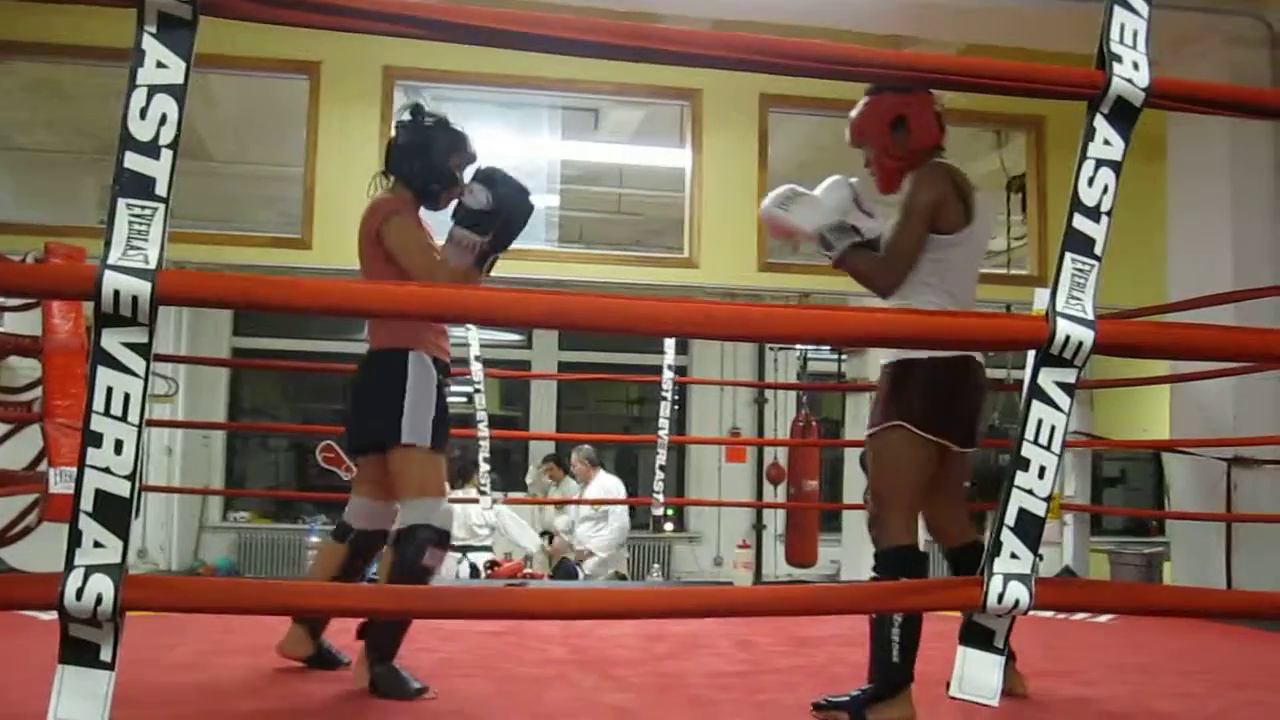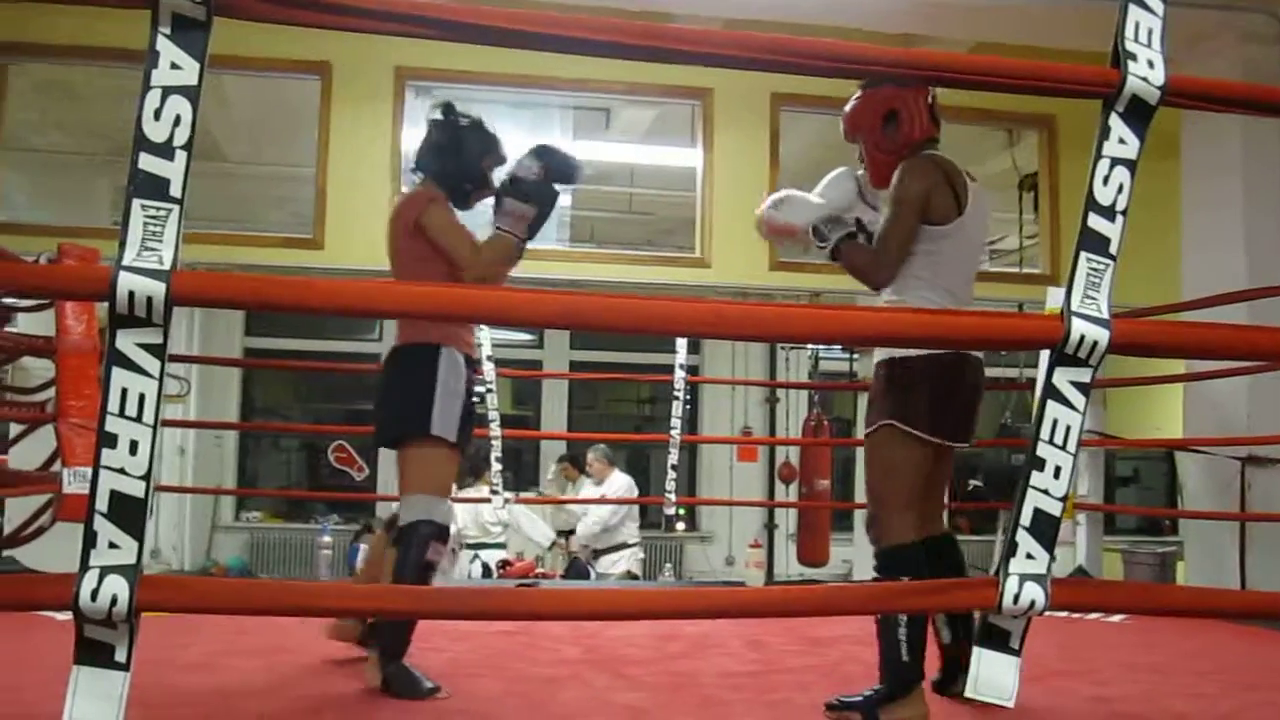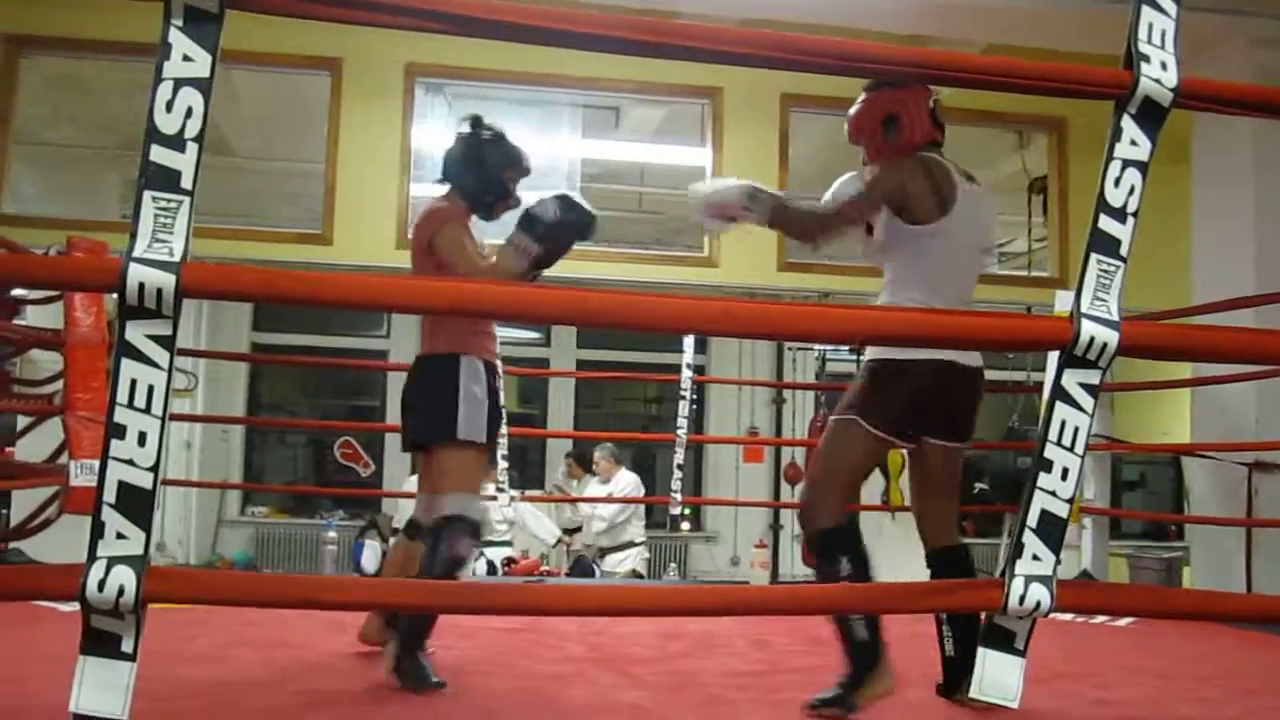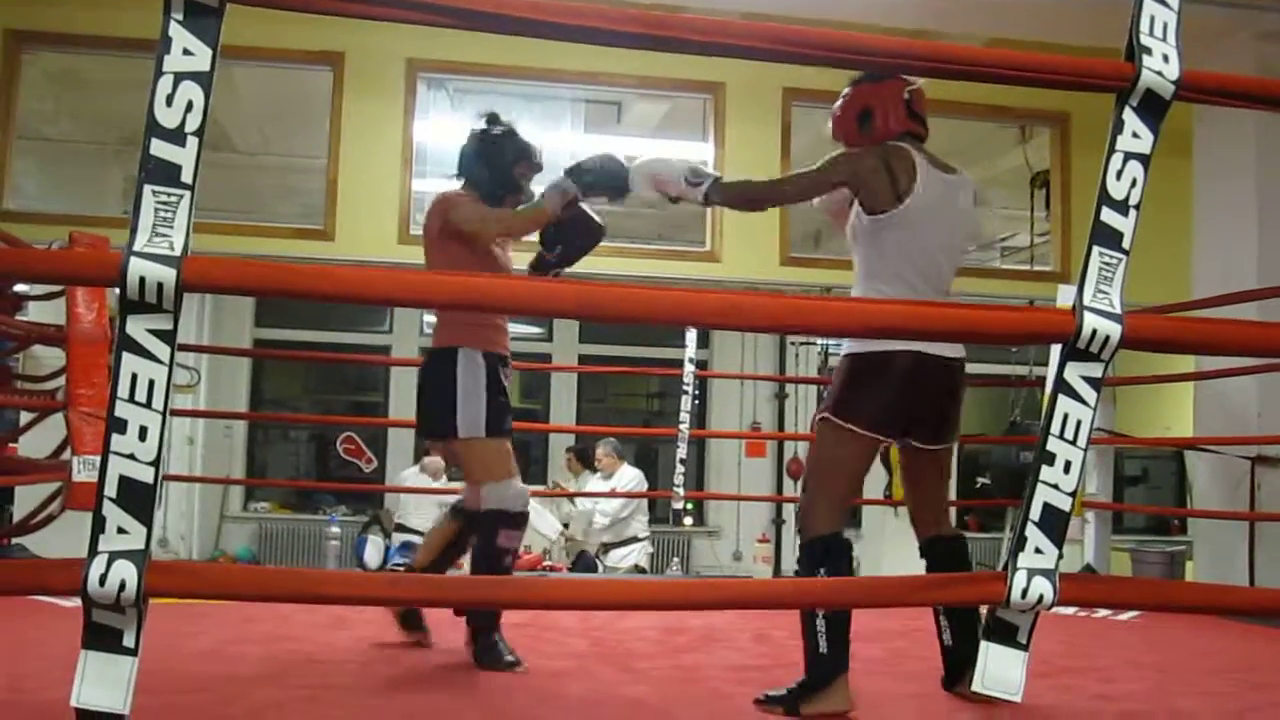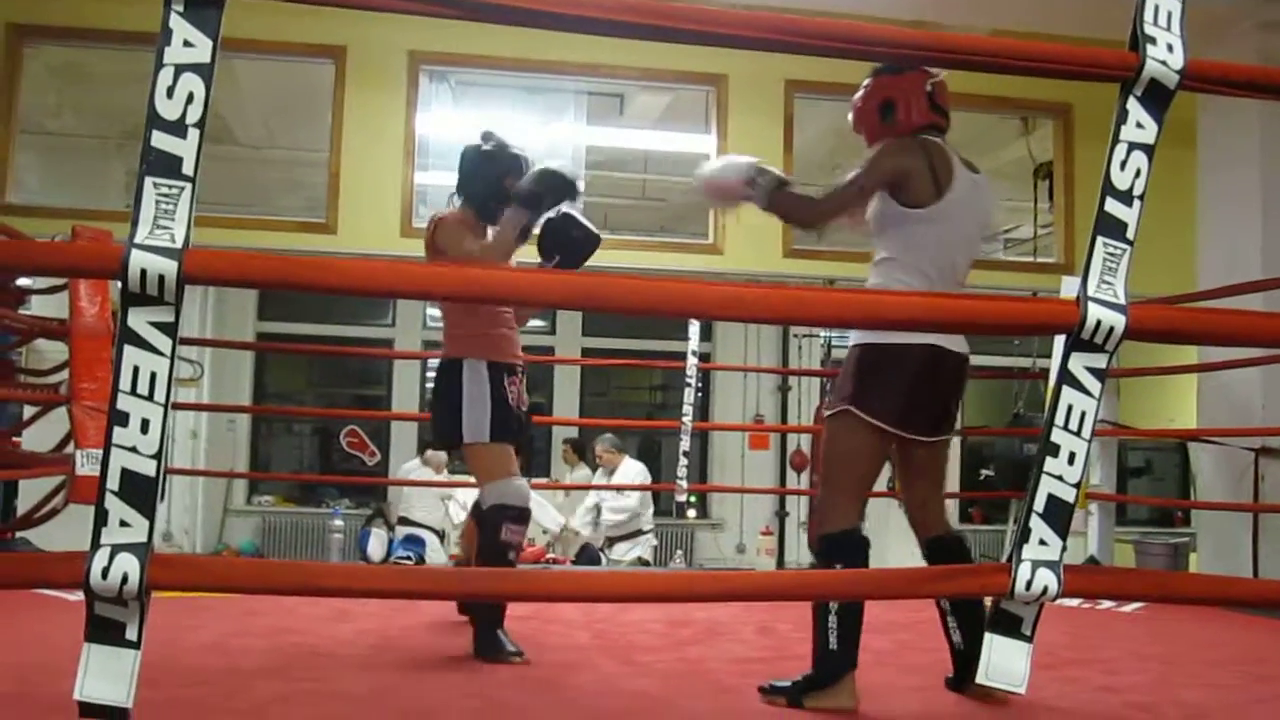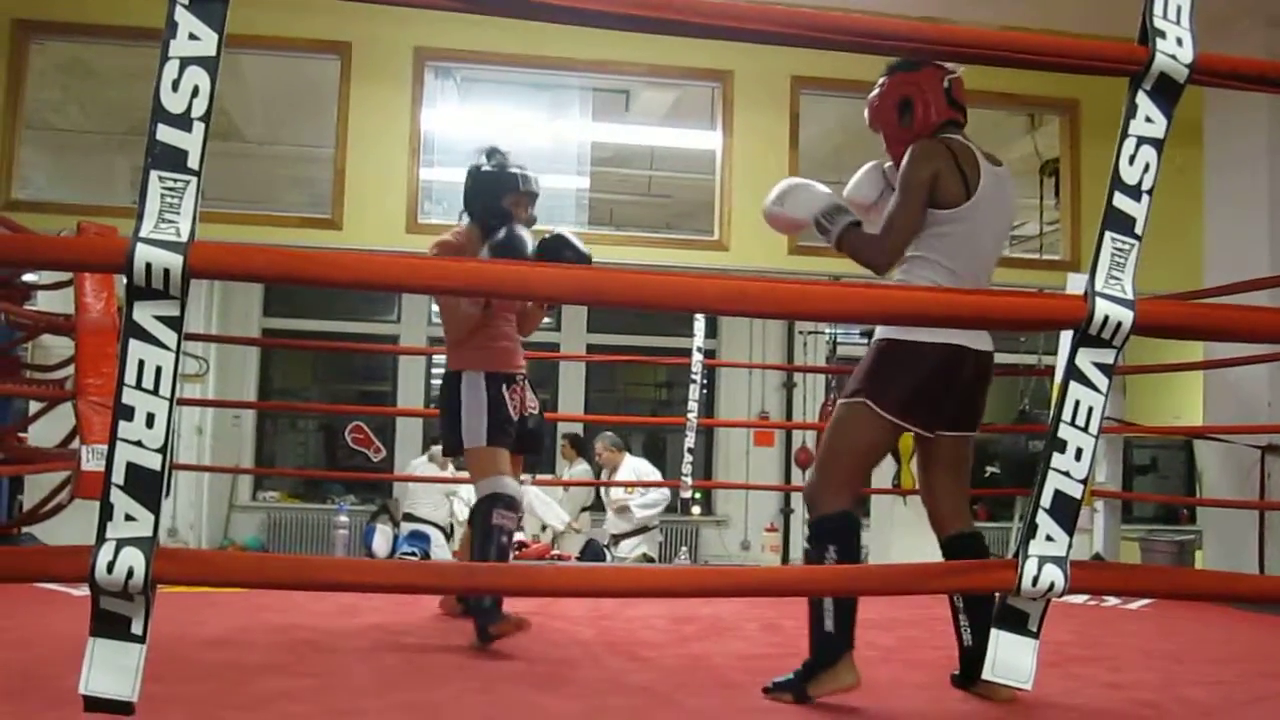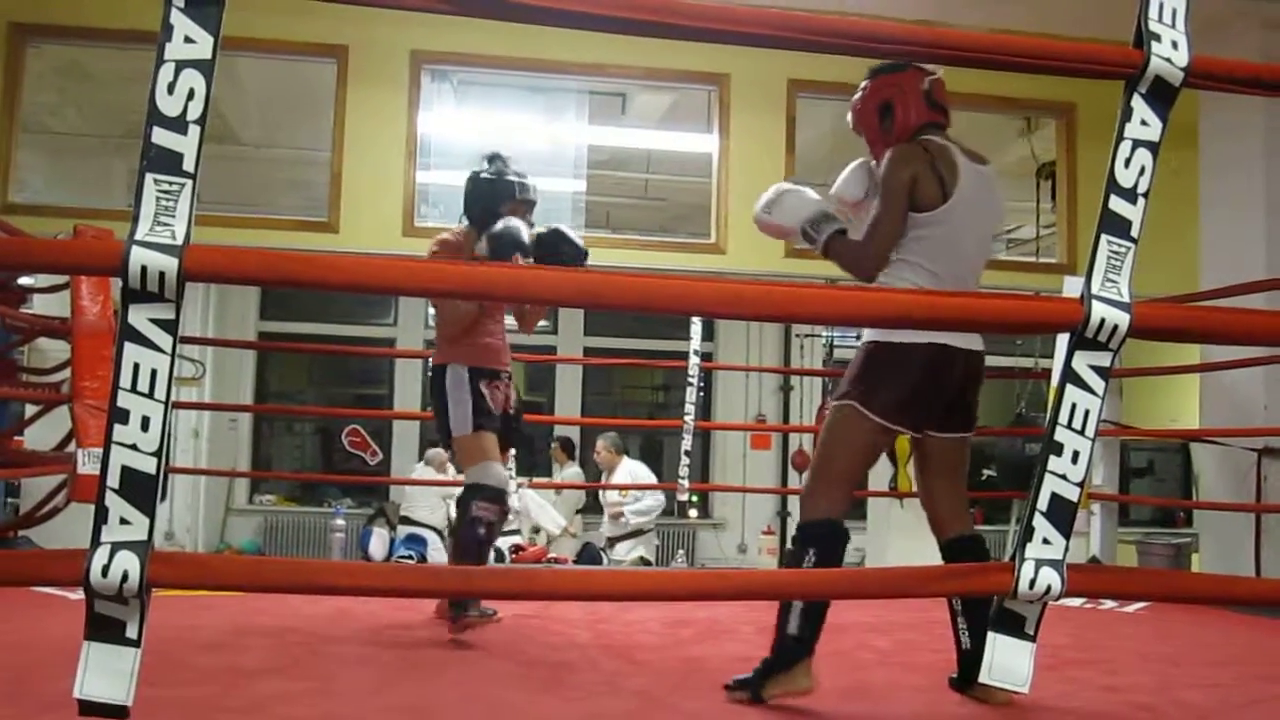
dt=0.2s
person 1, frame 1
left shoulder: (929, 180)
right shoulder: (959, 191)
left elbow: (887, 279)
left wrist: (823, 228)
right wrist: (861, 225)
left hip: (925, 366)
right hip: (957, 368)
left knee: (893, 526)
right knee: (953, 524)
person 1, frame 2
left shoulder: (921, 171)
right shoulder: (964, 186)
left elbow: (877, 272)
left wrist: (820, 224)
right wrist: (865, 219)
left hip: (918, 363)
right hip: (959, 363)
left knee: (892, 527)
right knee: (923, 522)
person 1, frame 3
left shoulder: (910, 173)
right shoulder: (976, 192)
left elbow: (818, 226)
left wrist: (746, 199)
right wrist: (883, 227)
left hip: (904, 364)
right hip: (958, 369)
left knee: (825, 505)
right knee: (940, 527)
left ankle: (866, 666)
person 1, frame 4
left shoulder: (875, 161)
right shoulder: (961, 187)
left elbow: (760, 195)
left wrist: (687, 179)
left hip: (881, 357)
right hip: (940, 361)
left knee: (821, 514)
right knee: (932, 519)
right ankle: (967, 664)
person 1, frame 5
left shoulder: (904, 153)
right shoulder: (976, 183)
left elbow: (812, 214)
left wrist: (749, 179)
left hip: (891, 348)
right hip: (944, 355)
left knee: (835, 509)
right knee: (929, 516)
left ankle: (835, 675)
right ankle: (975, 663)
person 1, frame 6
left shoulder: (930, 155)
right shoulder: (998, 175)
left elbow: (884, 258)
left wrist: (826, 215)
right wrist: (888, 207)
left hip: (915, 345)
right hip: (969, 352)
left knee: (829, 489)
right knee: (952, 513)
left ankle: (830, 658)
right ankle: (984, 664)
person 1, frame 7
left shoulder: (910, 158)
right shoulder: (984, 173)
left elbow: (866, 264)
left wrist: (813, 221)
left hip: (902, 348)
right hip: (960, 355)
left knee: (823, 498)
right knee: (951, 515)
left ankle: (790, 662)
right ankle: (982, 666)
person 2, frame 1
left shoulder: (402, 218)
right shoulder: (393, 210)
right elbow: (435, 291)
left wrist: (492, 240)
right wrist: (470, 225)
left hip: (395, 372)
right hip: (405, 369)
left knee: (367, 518)
right knee: (426, 521)
left ankle: (305, 632)
right ankle: (376, 657)
person 2, frame 2
left shoulder: (426, 209)
right shoulder: (426, 201)
left elbow: (477, 281)
right elbow: (483, 268)
left wrist: (522, 214)
right wrist: (523, 201)
left hip: (422, 365)
right hip: (433, 364)
left knee: (417, 509)
right knee: (427, 514)
left ankle: (367, 619)
right ankle: (388, 655)
person 2, frame 3
left shoulder: (452, 225)
right shoulder: (444, 216)
right elbow: (482, 286)
left wrist: (532, 255)
right wrist: (535, 238)
left hip: (454, 374)
right hip: (455, 373)
left knee: (435, 511)
right knee: (461, 513)
left ankle: (389, 621)
right ankle: (409, 647)
person 2, frame 4
left shoulder: (483, 231)
right shoulder: (452, 207)
right elbow: (513, 224)
left wrist: (553, 257)
right wrist: (577, 184)
left hip: (483, 366)
right hip: (464, 364)
left knee: (478, 500)
right knee: (504, 500)
right ankle: (485, 632)
person 2, frame 5
left shoulder: (496, 236)
right shoulder: (447, 226)
left elbow: (516, 313)
right elbow: (478, 266)
left wrist: (557, 265)
right wrist: (524, 209)
left hip: (506, 375)
right hip: (472, 374)
left knee: (500, 499)
right knee: (509, 500)
right ankle: (488, 627)
person 2, frame 6
left shoulder: (512, 249)
right shoulder: (451, 250)
right elbow: (455, 330)
left hip: (513, 384)
right hip: (474, 384)
left knee: (503, 499)
right knee: (499, 495)
left ankle: (465, 595)
right ankle: (487, 611)
person 2, frame 7
left shoulder: (509, 252)
right shoulder: (449, 249)
left elbow: (529, 320)
right elbow: (453, 321)
left wrist: (554, 273)
right wrist: (486, 263)
left hip: (498, 380)
right hip: (459, 377)
left knee: (488, 492)
right knee: (489, 484)
left ankle: (461, 594)
right ankle: (461, 597)
